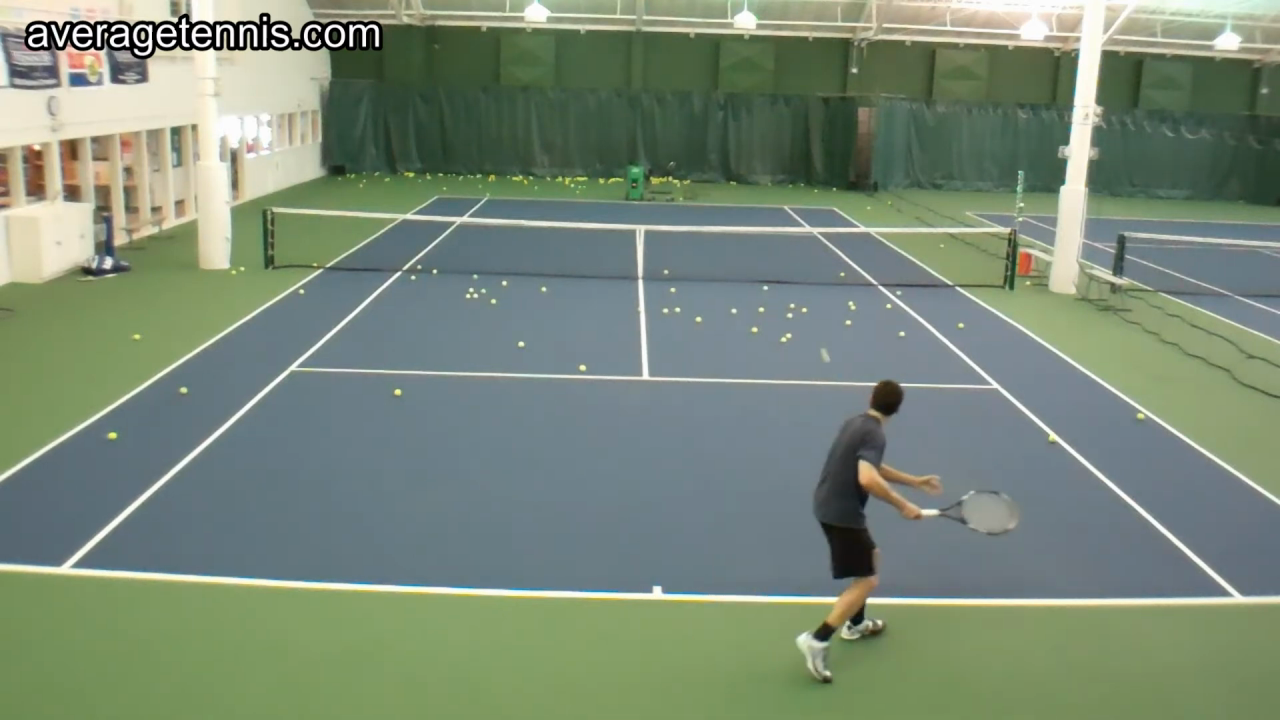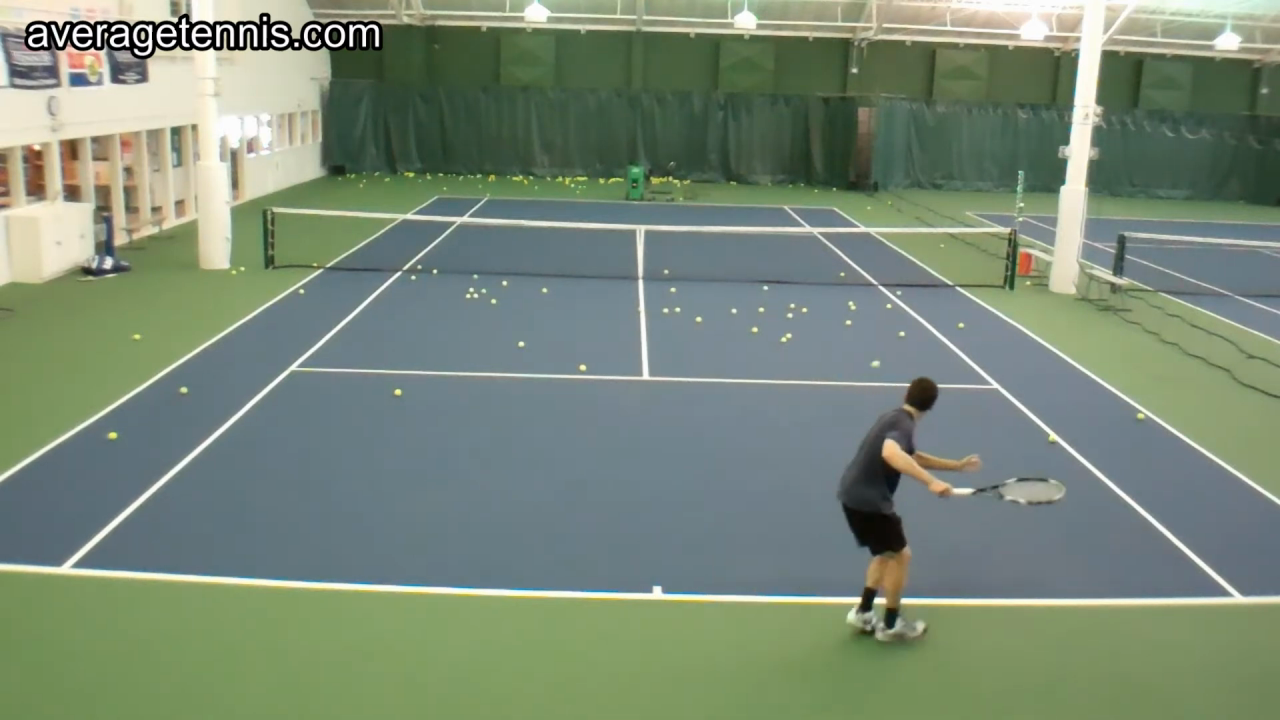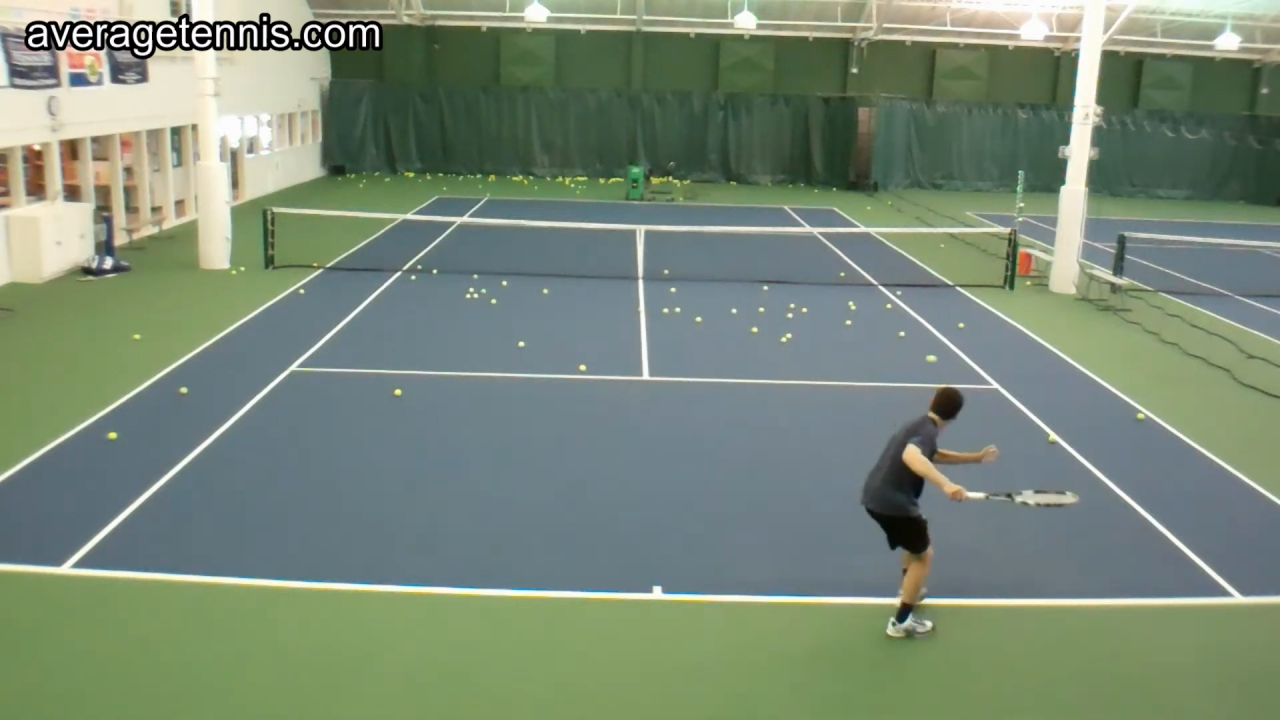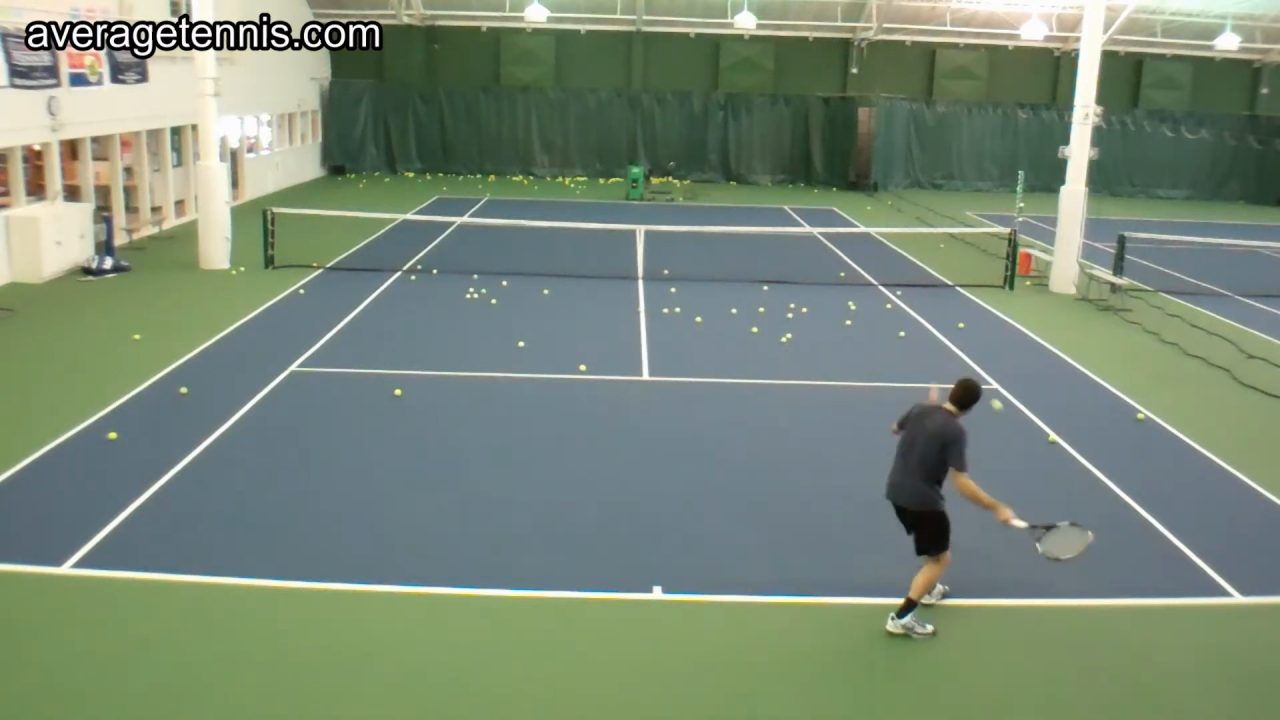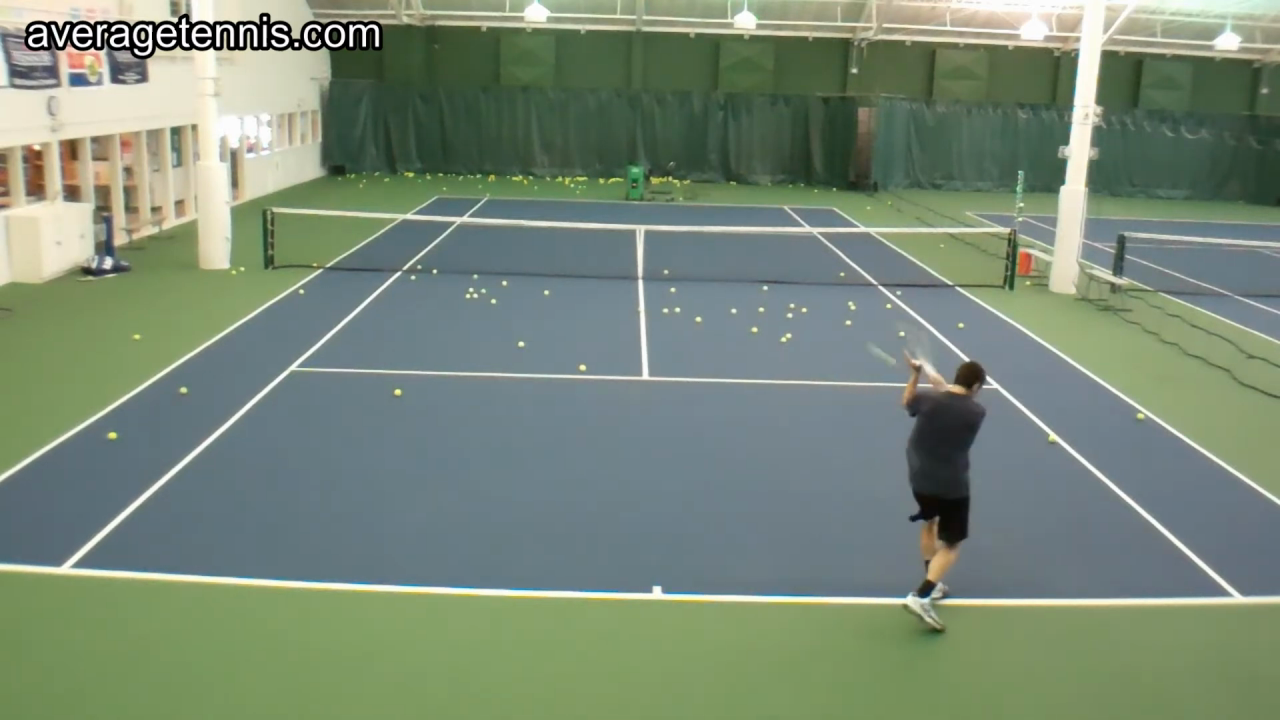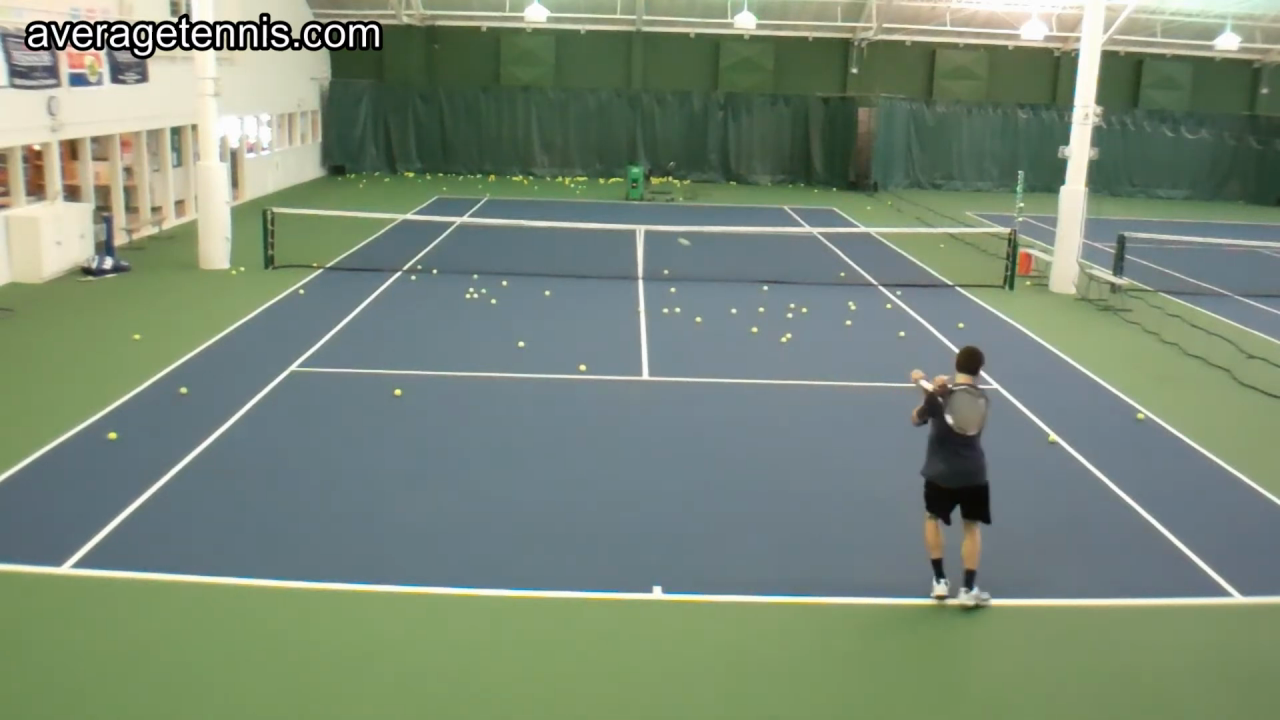
dt=0.2s
person 1, frame 1
left shoulder: (856, 423)
right shoulder: (874, 434)
right elbow: (867, 478)
left wrist: (917, 481)
right wrist: (903, 505)
left hip: (829, 507)
right hip: (842, 514)
left knee: (871, 556)
right knee: (866, 581)
left ankle: (856, 624)
right ankle: (816, 641)
person 1, frame 2
left shoulder: (895, 419)
right shoulder: (903, 424)
left elbow: (913, 457)
right elbow: (890, 453)
left wrist: (958, 465)
right wrist: (930, 481)
left hip: (853, 493)
right hip: (867, 499)
left knee: (886, 551)
right knee: (901, 556)
left ankle: (862, 612)
right ankle: (891, 625)
person 1, frame 3
left shoulder: (920, 424)
right shoulder: (926, 430)
left elbow: (932, 454)
right elbow: (910, 456)
left wrist: (975, 458)
right wrist: (946, 484)
left hip: (875, 496)
right hip: (893, 503)
left knee: (918, 537)
right knee: (923, 557)
left ankle: (908, 589)
right ankle: (901, 621)
person 1, frame 4
left shoulder: (919, 410)
right shoulder: (956, 432)
left elbow: (897, 428)
right elbow: (960, 481)
right wrist: (996, 507)
left hip: (897, 491)
right hip: (923, 499)
left knee: (927, 535)
right knee: (938, 558)
left ankle: (928, 588)
right ankle: (902, 617)
person 1, frame 5
left shoulder: (925, 398)
right shoulder: (978, 412)
left elbow: (907, 404)
left wrist: (915, 375)
right wrist: (934, 377)
left hip: (922, 479)
right hip: (954, 487)
left knee: (929, 523)
right knee: (951, 546)
left ankle: (933, 583)
right ankle: (921, 597)
person 1, frame 6
left shoulder: (940, 399)
right shoulder: (981, 397)
left elbow: (917, 418)
right wrist: (928, 384)
left hip: (941, 474)
right hip: (974, 475)
left knee: (933, 519)
right knee: (972, 527)
left ankle: (940, 581)
right ankle: (969, 589)
